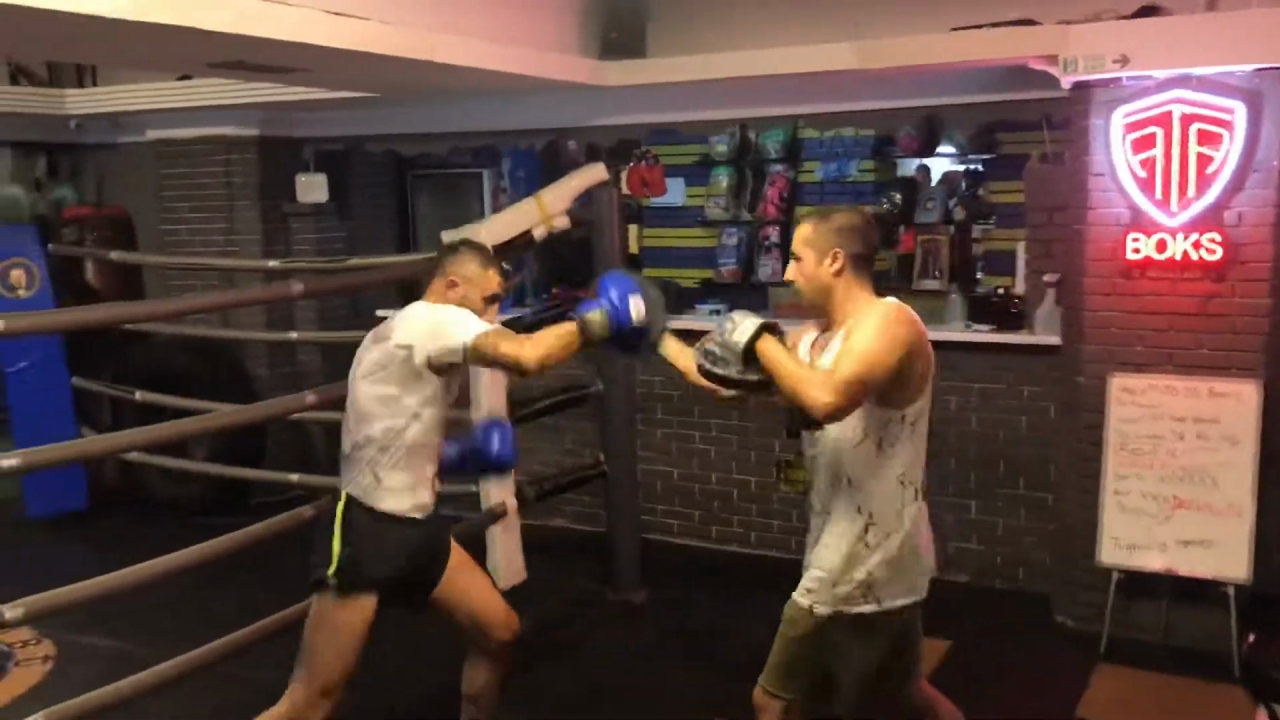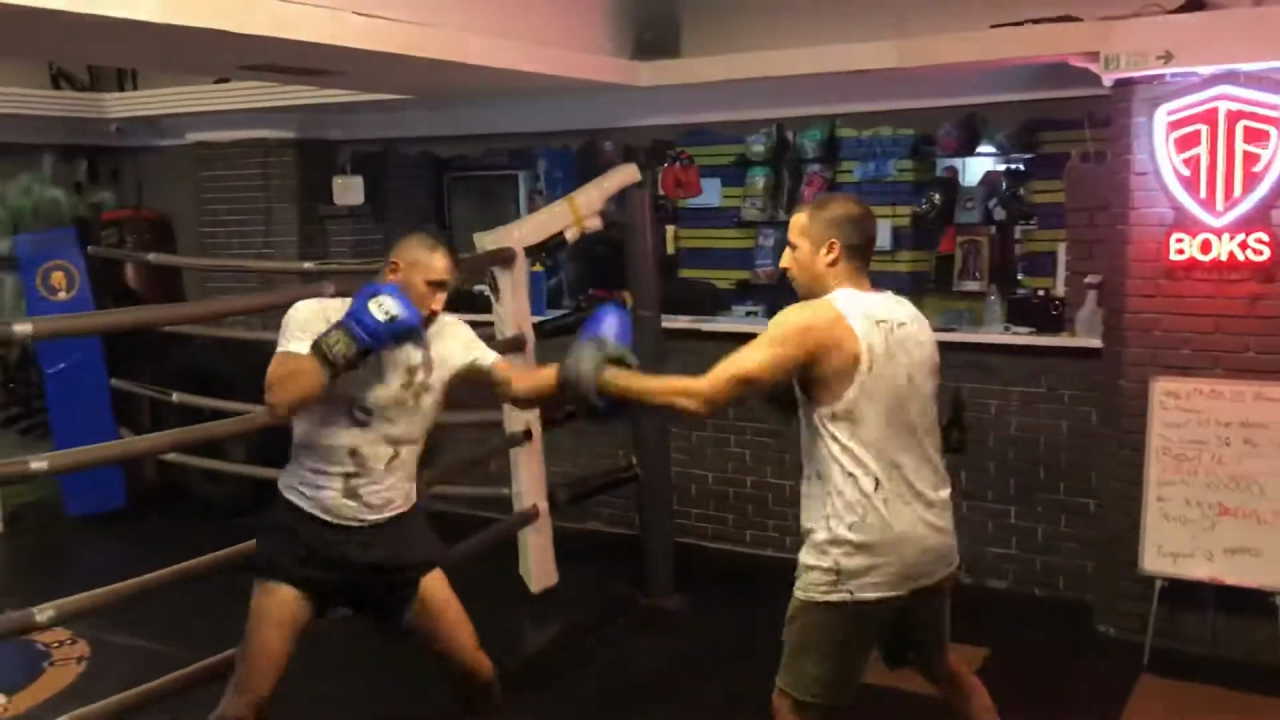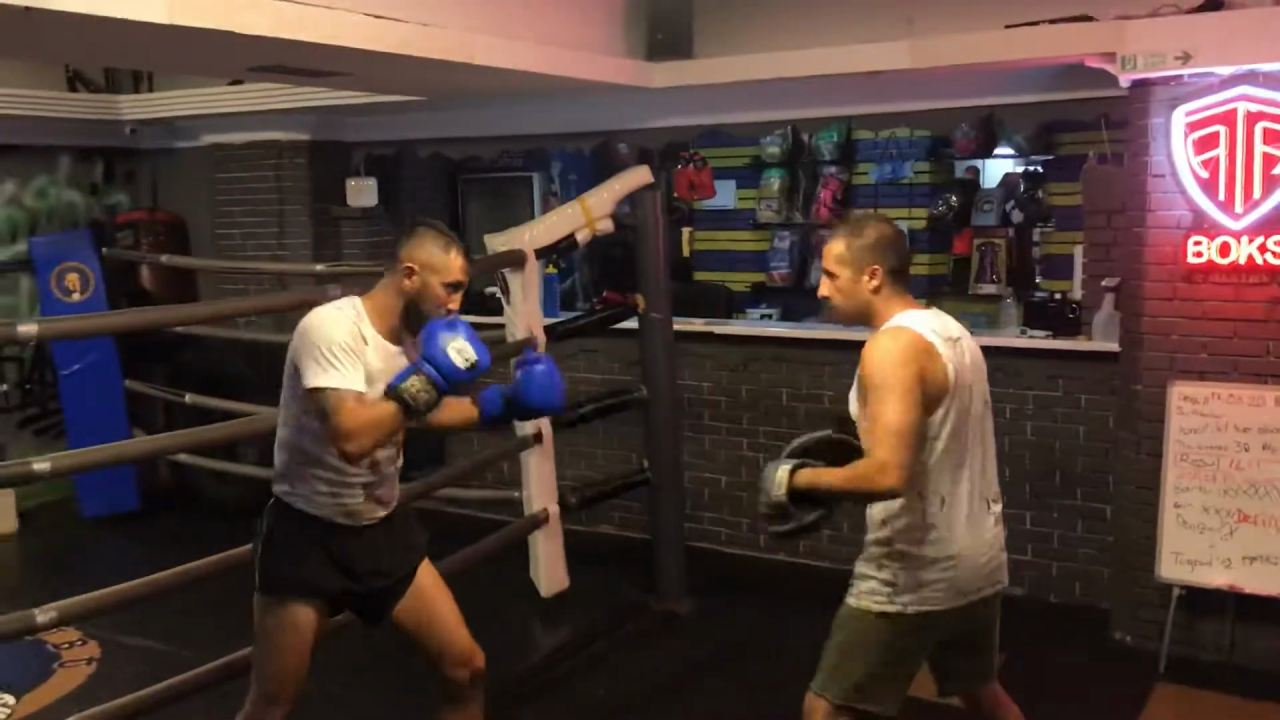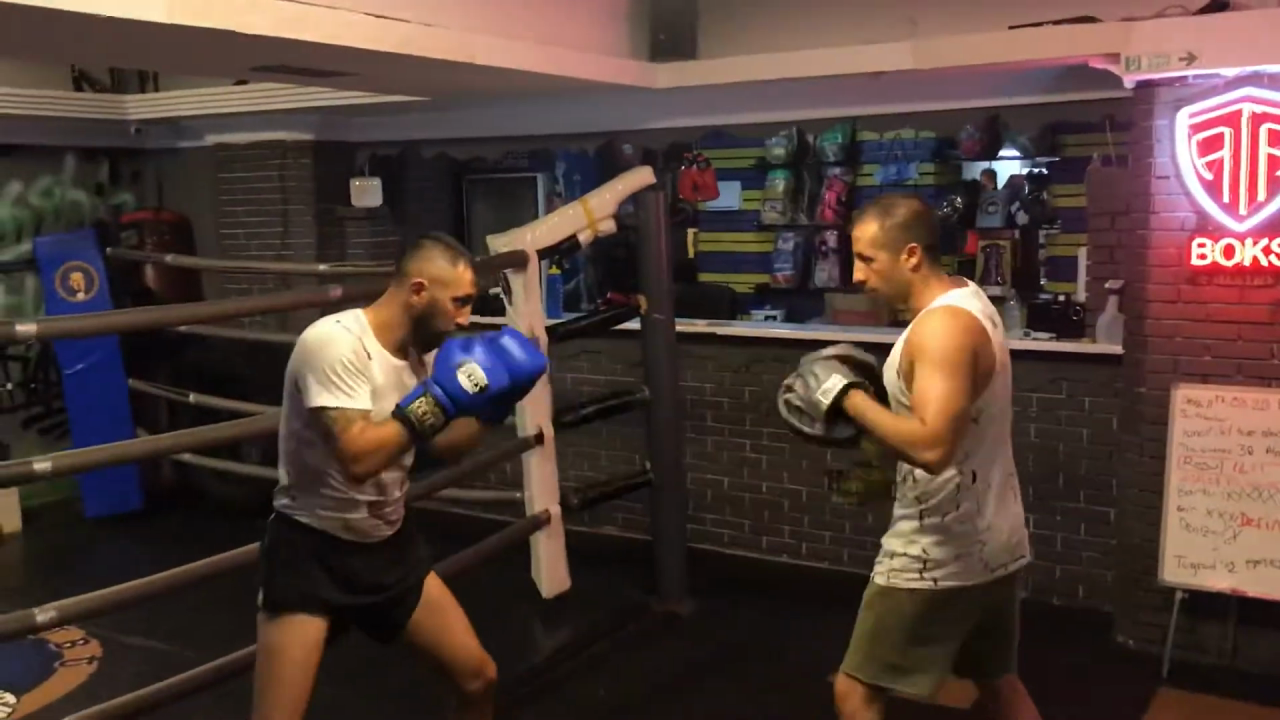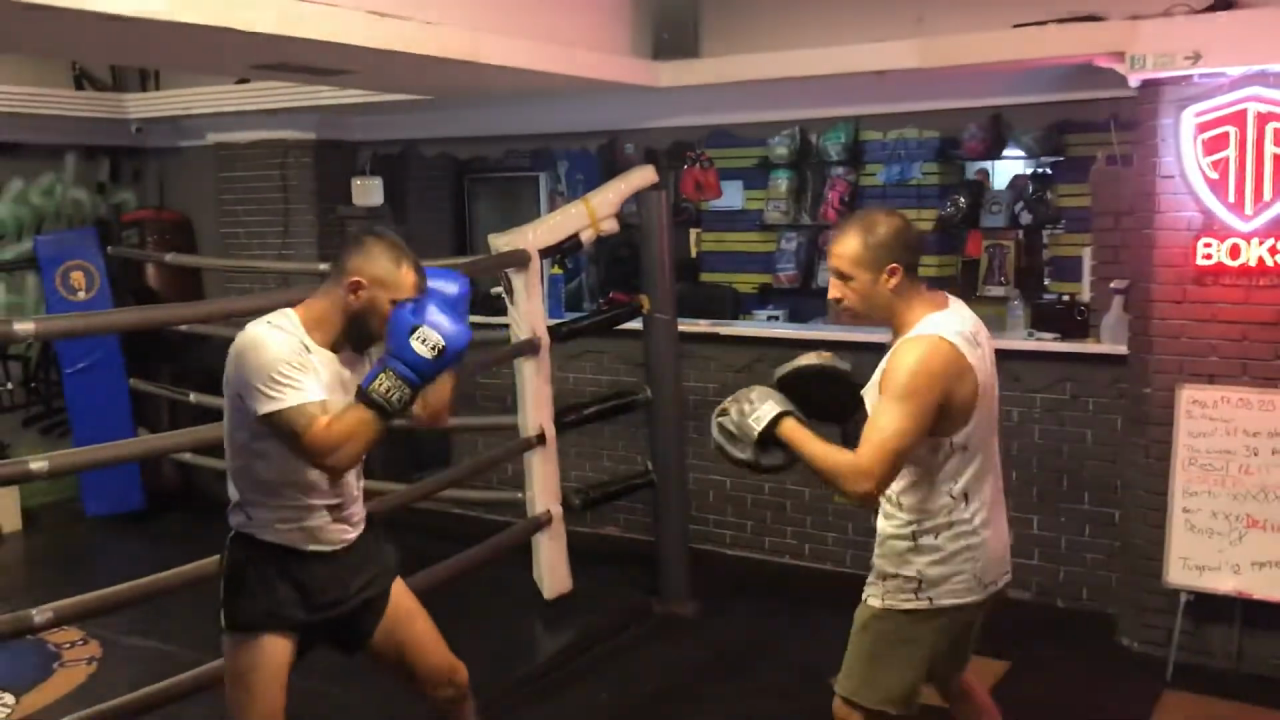
dt=0.3s
person 1, frame 1
left shoulder: (887, 322)
right shoulder: (823, 340)
left elbow: (827, 400)
right elbow: (731, 386)
left wrist: (756, 339)
left hip: (864, 563)
right hip: (880, 554)
person 1, frame 2
left shoulder: (814, 322)
right shoulder: (910, 318)
left elbow: (702, 395)
left wrist: (603, 374)
left hip: (857, 557)
right hip: (928, 543)
right knee: (944, 668)
person 1, frame 3
left shoulder: (892, 347)
right shoulder: (951, 331)
left elbow: (890, 476)
left wrist: (796, 479)
right wrist: (849, 455)
left hip: (914, 573)
right hip: (980, 560)
person 1, frame 4
left shoulder: (944, 326)
right shoulder: (967, 301)
left elbow: (931, 447)
left wrist: (846, 395)
right wrist: (870, 388)
left hip: (946, 548)
right hip: (996, 541)
person 1, frame 5
left shoulder: (924, 355)
right shoulder: (949, 311)
left elbow: (865, 477)
left wrist: (779, 420)
left hip: (929, 569)
right hip: (968, 553)
right knee: (948, 677)
person 2, frame 1
left shoulder: (413, 332)
right shoulder: (428, 322)
right elbow: (524, 358)
left wrist: (461, 455)
right wrist: (603, 317)
left hip: (411, 521)
right hip: (367, 528)
left knee: (500, 630)
person 2, frame 2
left shoulder: (445, 334)
right shoulder: (314, 315)
left elbow: (516, 383)
right elbow: (281, 396)
right wrist: (350, 335)
left hip: (392, 528)
right hip: (305, 525)
left knee: (478, 672)
person 2, frame 3
left shoulder: (421, 340)
right shoulder: (328, 328)
right elbow: (353, 437)
left wrist: (502, 401)
right wrist: (430, 377)
left hip: (382, 527)
right hip: (305, 532)
left knee: (466, 665)
person 2, frame 4
left shoulder: (425, 348)
right shoulder: (333, 342)
left elbow: (443, 447)
right elbow: (358, 458)
left wrist: (494, 399)
right wrist: (440, 396)
left hip: (389, 544)
right hip: (311, 550)
left knee: (478, 676)
person 2, frame 5
left shoulder: (365, 339)
right shoulder: (266, 344)
left elbow: (430, 414)
right elbow: (331, 451)
left wrist: (440, 336)
right wrist: (401, 370)
left hip: (354, 552)
right hip: (272, 565)
